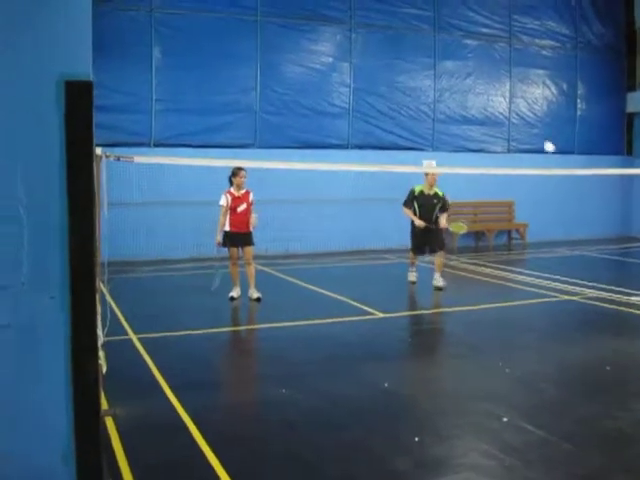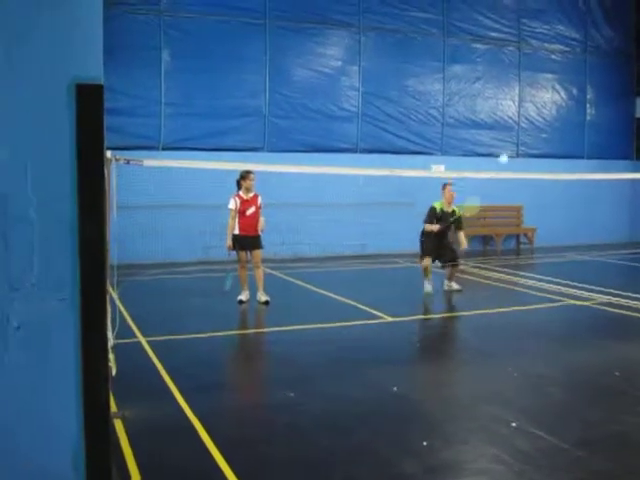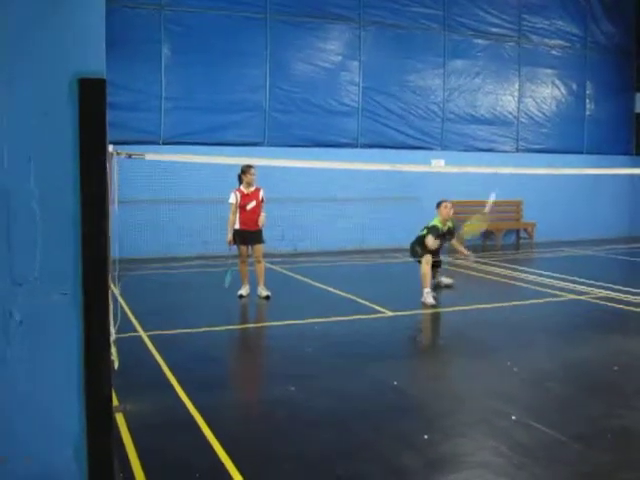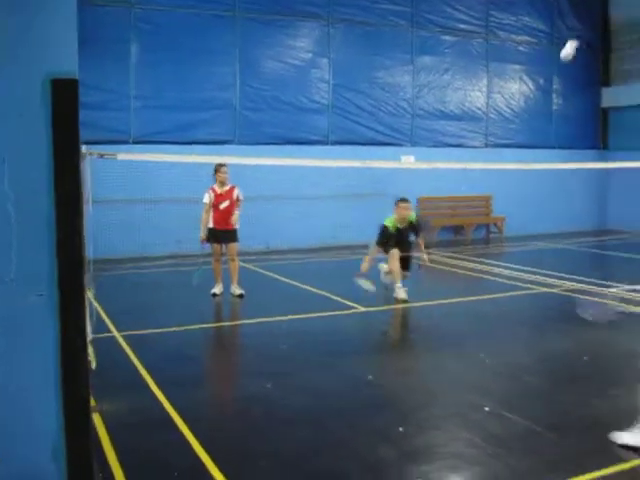
dt=0.3s
person 1, frame 1
left shoulder: (249, 194)
right shoulder: (227, 195)
right elbow: (223, 216)
left wrist: (253, 217)
right wrist: (219, 234)
left hip: (246, 232)
right hip: (231, 232)
left knee: (249, 261)
right knee: (234, 261)
left ankle: (252, 289)
right ankle: (236, 288)
person 1, frame 2
left shoulder: (257, 197)
right shoulder: (236, 199)
right elbow: (232, 219)
left wrist: (262, 220)
right wrist: (229, 238)
left hip: (255, 235)
right hip: (240, 236)
left knee: (257, 264)
right knee: (242, 264)
left ankle: (261, 292)
right ankle: (244, 292)
person 1, frame 3
left shoulder: (259, 191)
right shoulder: (236, 193)
right elbow: (232, 214)
left wrist: (262, 215)
right wrist: (229, 233)
left hip: (256, 230)
right hip: (241, 230)
left knee: (259, 258)
right knee: (243, 259)
left ankle: (261, 287)
right ankle: (245, 286)
person 1, frame 4
left shoulder: (234, 190)
right shoulder: (210, 192)
left elbow: (238, 206)
right elbow: (206, 213)
left wrist: (236, 214)
right wrist: (203, 231)
left hip: (231, 228)
right hip: (215, 229)
left knee: (233, 257)
right knee: (216, 258)
left ankle: (234, 286)
right ankle: (218, 285)
person 2, frame 1
left shoulder: (440, 195)
right shoulder: (415, 191)
left elbow: (444, 211)
right elbow: (406, 208)
left wrist: (443, 220)
right wrist: (415, 219)
left hip: (434, 227)
right hip: (419, 227)
left knee: (440, 251)
right knee: (415, 252)
left ankle: (437, 277)
right ankle: (412, 271)
person 2, frame 2
left shoulder: (456, 212)
right shoulder: (435, 208)
left elbow: (459, 231)
right elbow: (426, 227)
left wrist: (463, 243)
right wrist: (432, 227)
left hip: (443, 241)
right hip: (428, 239)
left knee: (454, 262)
right knee: (426, 262)
left ankle: (449, 282)
right ankle: (427, 280)
person 2, frame 3
left shoulder: (449, 225)
right shoulder: (435, 227)
left elbow: (452, 240)
right elbow: (428, 240)
left wrist: (463, 251)
right wrist: (430, 243)
left hip: (432, 250)
right hip: (419, 246)
left knee: (435, 269)
right knee: (427, 259)
left ankle: (436, 278)
right ankle: (427, 292)
person 2, frame 4
left shoulder: (413, 219)
right shoulder: (388, 225)
left elbow: (418, 236)
right elbow: (377, 246)
left wrist: (423, 253)
right wrist: (367, 262)
left hip: (403, 243)
right hip: (388, 244)
left knee: (403, 273)
right knee: (394, 254)
left ankle: (386, 268)
right ankle: (398, 288)
